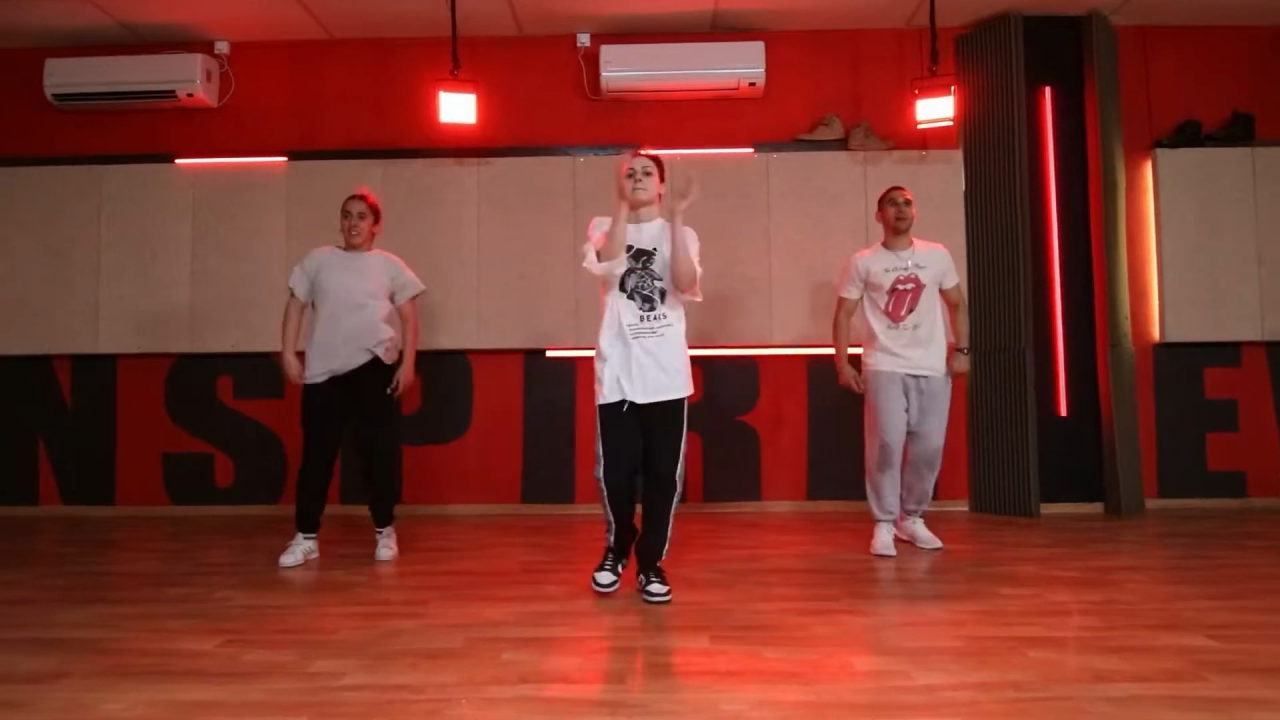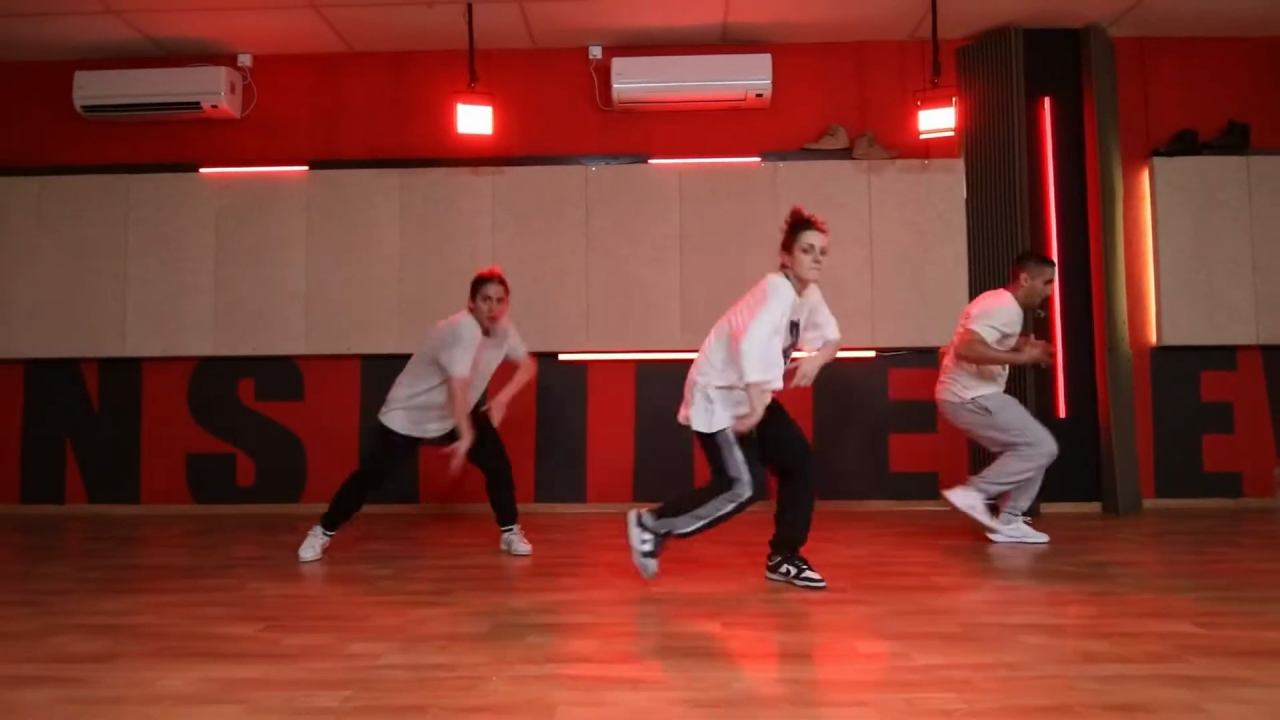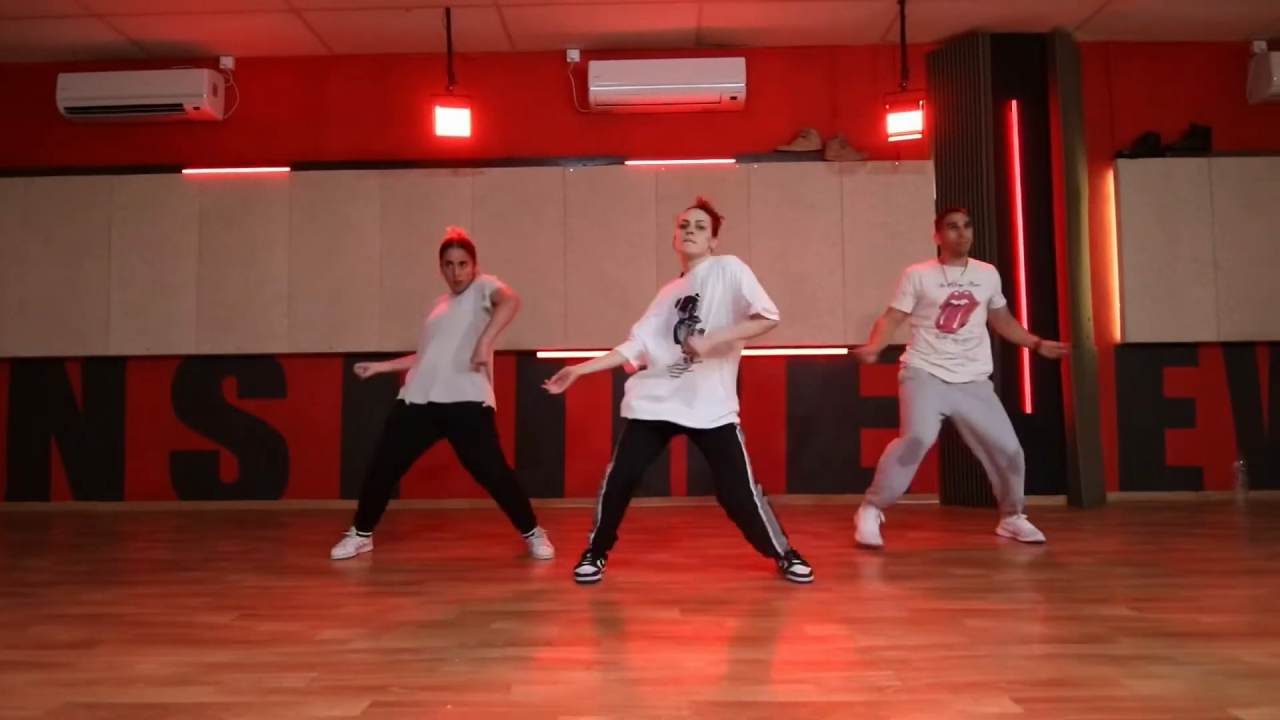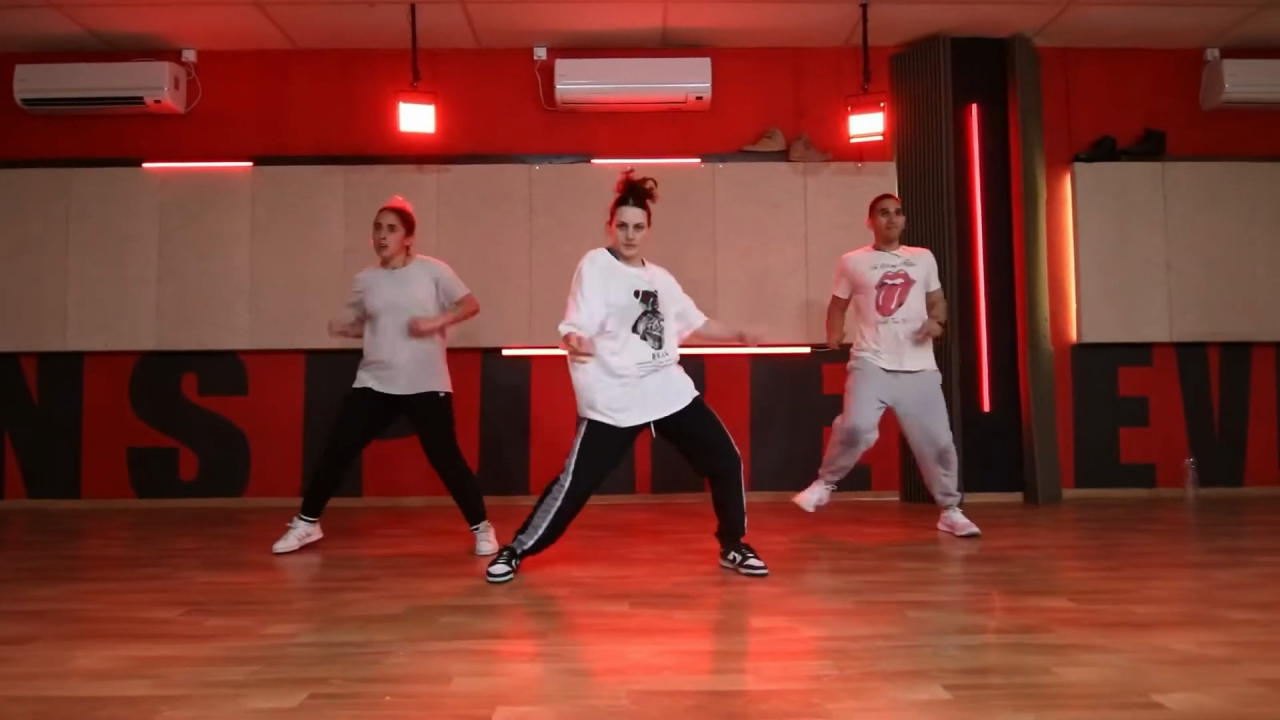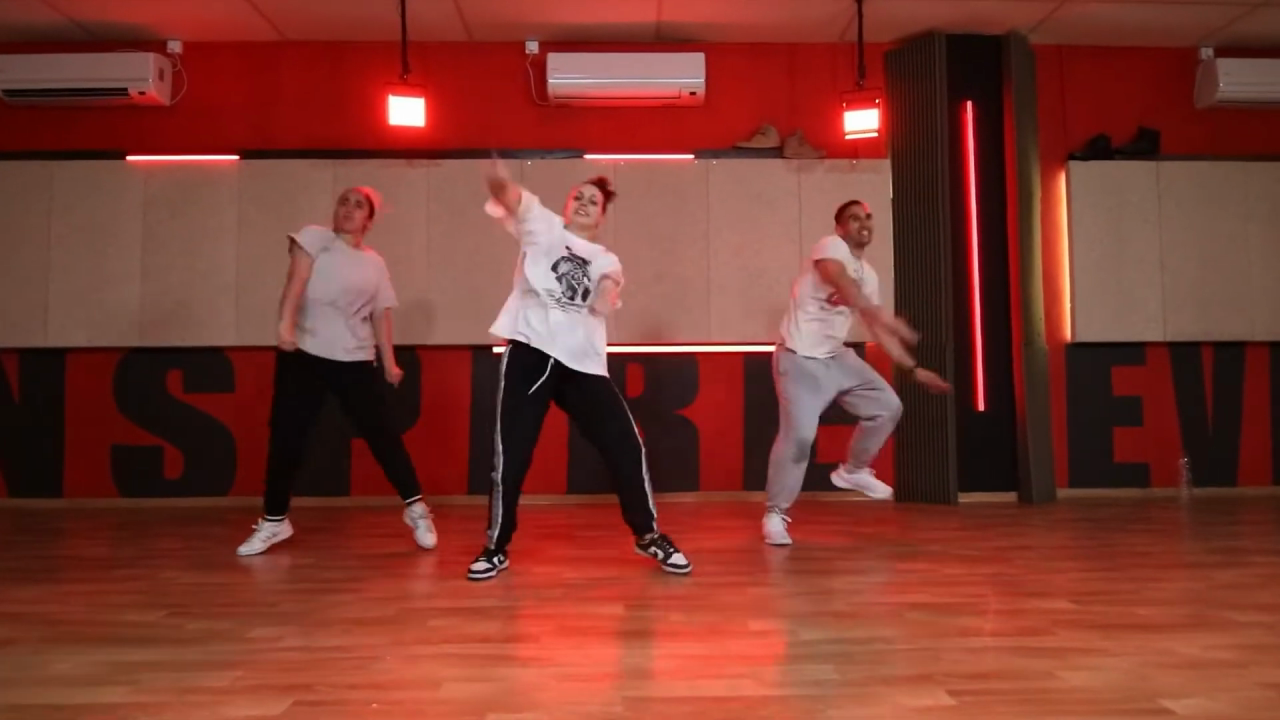
dt=1s
person 1, frame 1
left shoulder: (680, 233)
right shoulder: (603, 227)
left elbow: (687, 286)
right elbow: (606, 264)
left wrist: (677, 219)
right wrist: (623, 206)
left hip: (667, 374)
right hip: (617, 372)
left knee: (664, 474)
right knee: (615, 471)
left ankle: (650, 564)
right ankle: (616, 552)
person 1, frame 2
left shoulder: (810, 295)
right shoulder: (776, 289)
left elbow: (828, 339)
right elbow: (752, 348)
left wrist: (811, 364)
right wrist: (752, 409)
left hip: (755, 394)
right hip: (717, 397)
left knee: (799, 465)
right knee: (744, 486)
left ankle: (785, 556)
right ankle: (651, 526)
person 1, frame 3
left shoulder: (729, 269)
right shoulder: (670, 292)
left elbow: (767, 317)
right elbow: (637, 346)
left wrist: (716, 342)
right wrist: (580, 369)
left hip: (710, 405)
right hip: (653, 399)
left knee: (739, 492)
right knee: (618, 480)
left ankle: (783, 553)
right ankle: (596, 551)
person 1, frame 4
left shoulder: (660, 278)
right shoulder: (595, 264)
left elbow: (695, 324)
right elbow: (573, 330)
left wrist: (737, 334)
right wrist: (575, 342)
left hip: (669, 390)
right hip: (611, 400)
left knee: (726, 461)
right knee: (575, 483)
left ankle: (732, 544)
right ankle: (517, 549)
person 1, frame 5
left shoulder: (606, 258)
right shoulder: (544, 226)
left elbow: (610, 284)
right elbow: (514, 200)
left wrist: (608, 289)
right wrist: (500, 181)
left hip: (583, 364)
right hip: (529, 351)
left knee: (626, 443)
right knee: (510, 458)
left ankle: (649, 535)
right ankle: (496, 548)
person 2, frame 1
left shoulder: (390, 265)
right shoulder: (318, 260)
left elbow: (408, 315)
right elbow: (295, 305)
left wrist: (408, 361)
right wrist: (289, 353)
left hip: (374, 368)
right hip: (323, 370)
left knee: (380, 453)
right knee: (317, 456)
left ankle: (385, 531)
right ankle: (306, 537)
person 2, frame 2
left shoulder: (504, 330)
right shoulder: (461, 328)
left elbow: (528, 366)
right elbow: (458, 385)
left wrist: (502, 398)
right wrist: (465, 435)
left hip: (459, 411)
right hip: (407, 414)
left knee: (497, 462)
right knee: (370, 476)
left ankle: (510, 531)
right ankle: (324, 531)
person 2, frame 3
left shoulder: (485, 287)
right shoulder: (441, 305)
left elbow: (511, 300)
left wrist: (486, 342)
right wrist: (379, 367)
left hip: (466, 401)
right hip: (418, 400)
left knee: (493, 471)
right knee: (382, 469)
left ankle: (532, 532)
right ankle: (361, 534)
person 2, frame 4
left shoulder: (431, 269)
right shoulder: (366, 280)
left elbow: (470, 304)
left wrist: (436, 322)
right wrist: (345, 328)
left hip: (426, 384)
right hip: (374, 383)
left knee: (446, 457)
right knee: (337, 450)
left ankle: (481, 526)
right ankle: (307, 522)
person 2, frame 5
left shoulder: (374, 264)
right shoulder: (315, 238)
left elbow: (382, 314)
right elbow: (297, 277)
left wrist: (389, 362)
right wrist: (286, 324)
left hip: (355, 360)
right hip: (302, 354)
left knee: (383, 432)
right knee: (287, 440)
left ankle: (415, 508)
right ankle: (274, 521)
person 3, frame 1
left shoulder: (937, 255)
right shoulder: (862, 262)
left elbow: (958, 305)
right elbow: (843, 315)
left wrist: (961, 350)
right wrist: (843, 364)
left hip: (933, 368)
right hip: (883, 367)
left knee: (929, 446)
right knee: (887, 443)
left ankle: (911, 519)
right ankle: (883, 524)
person 3, frame 2
left shoulder: (998, 300)
right shoulder: (1002, 308)
right elbow: (967, 350)
left wrist: (1023, 348)
right wrist: (1020, 357)
left hip: (976, 394)
right hip: (971, 397)
left knee: (1035, 443)
right knee: (1041, 448)
left ankle: (1009, 521)
right ankle: (973, 493)
person 3, frame 3
left shoulder: (987, 274)
right shoulder: (917, 275)
left elbow: (1003, 320)
right elbow: (891, 320)
left wrist: (1040, 344)
right wrist: (871, 346)
left hip: (973, 383)
right hip: (924, 375)
left knee: (1008, 451)
right knee: (915, 439)
left ankle: (1012, 517)
right ankle: (872, 510)
person 3, frame 4
left shoulder: (923, 258)
right shoulder: (852, 262)
left elbow: (937, 302)
right elbow: (837, 306)
left wrist: (937, 324)
right wrist: (833, 334)
left hip: (919, 370)
right hip: (871, 365)
left knee: (939, 442)
right knee: (857, 427)
left ankle: (950, 510)
right ankle: (825, 482)
person 3, frame 5
left shoulder: (867, 274)
right shoulder: (830, 246)
left elbow: (880, 328)
right elbow: (842, 283)
left wrist: (913, 367)
right wrist: (874, 314)
left hip: (838, 356)
right hip: (800, 356)
left knee: (888, 406)
right knee: (799, 435)
left ankle: (853, 469)
right ankle: (775, 513)
